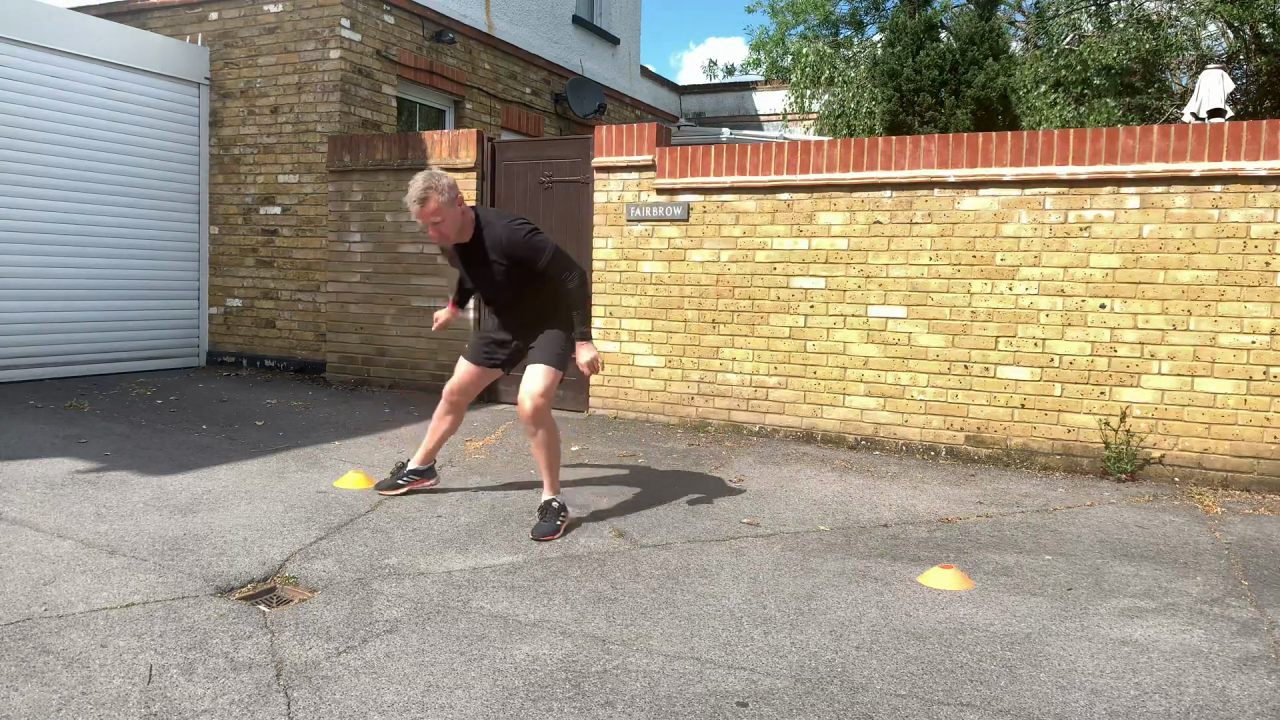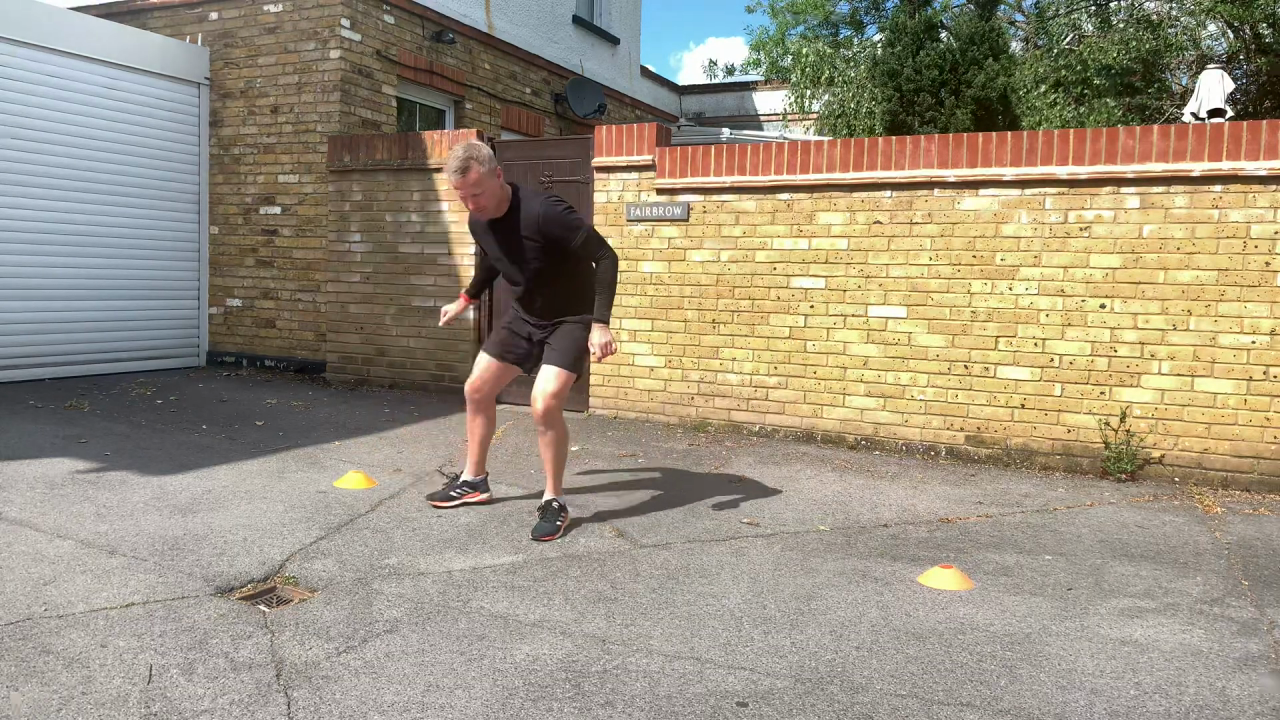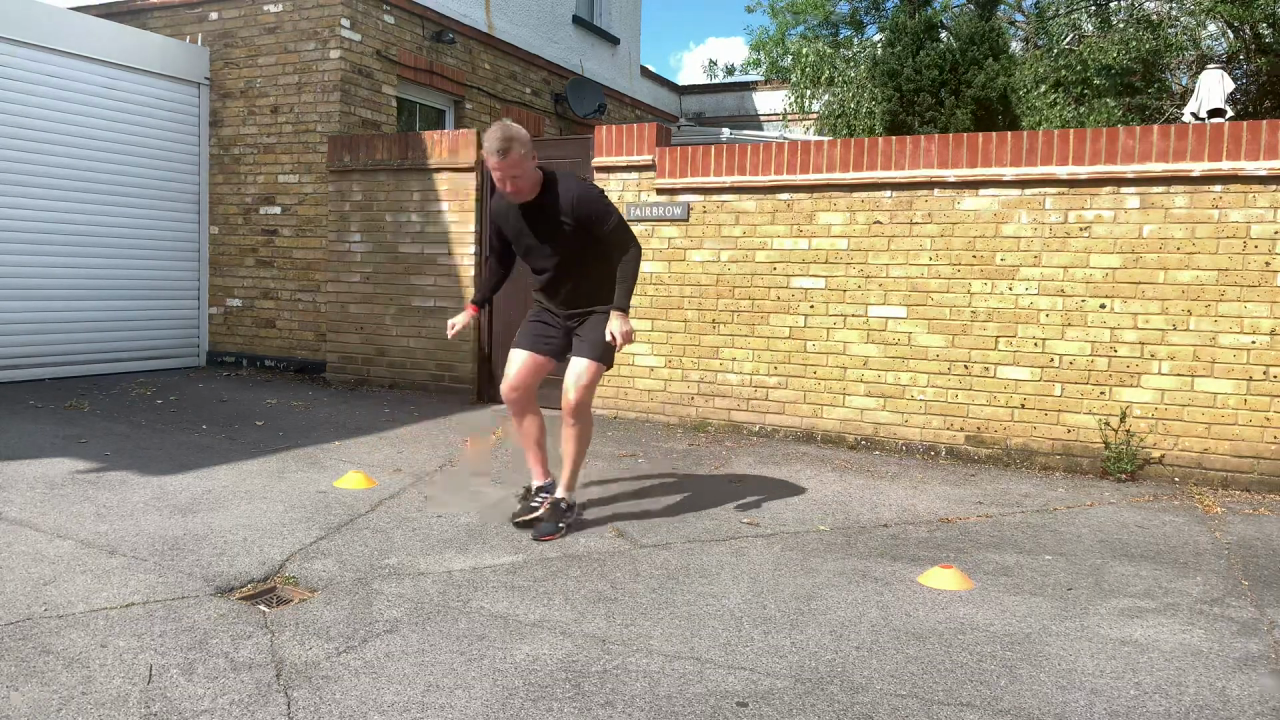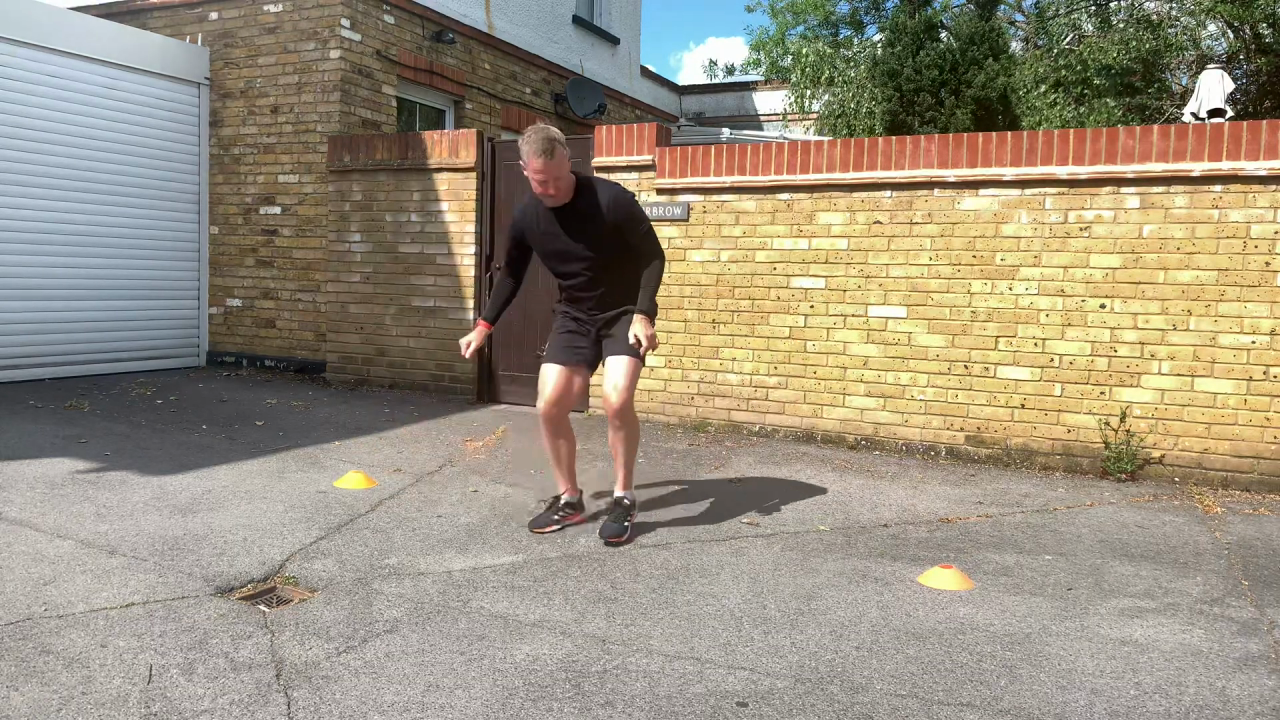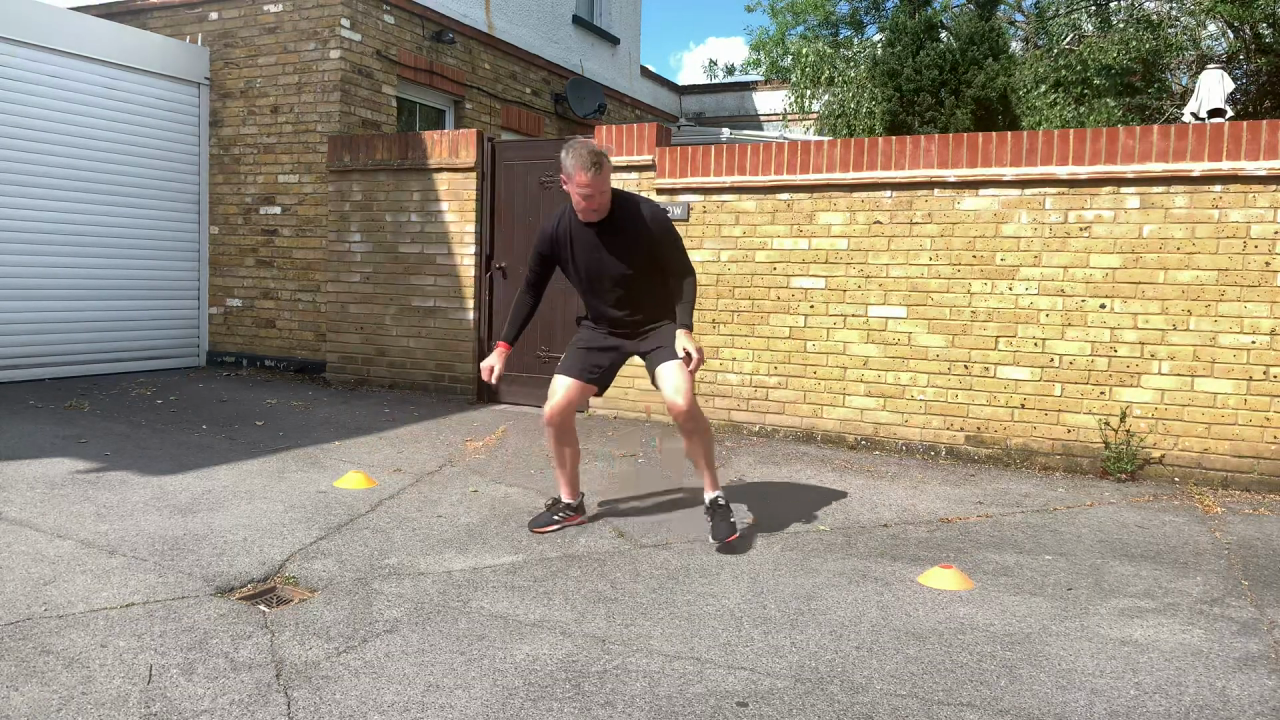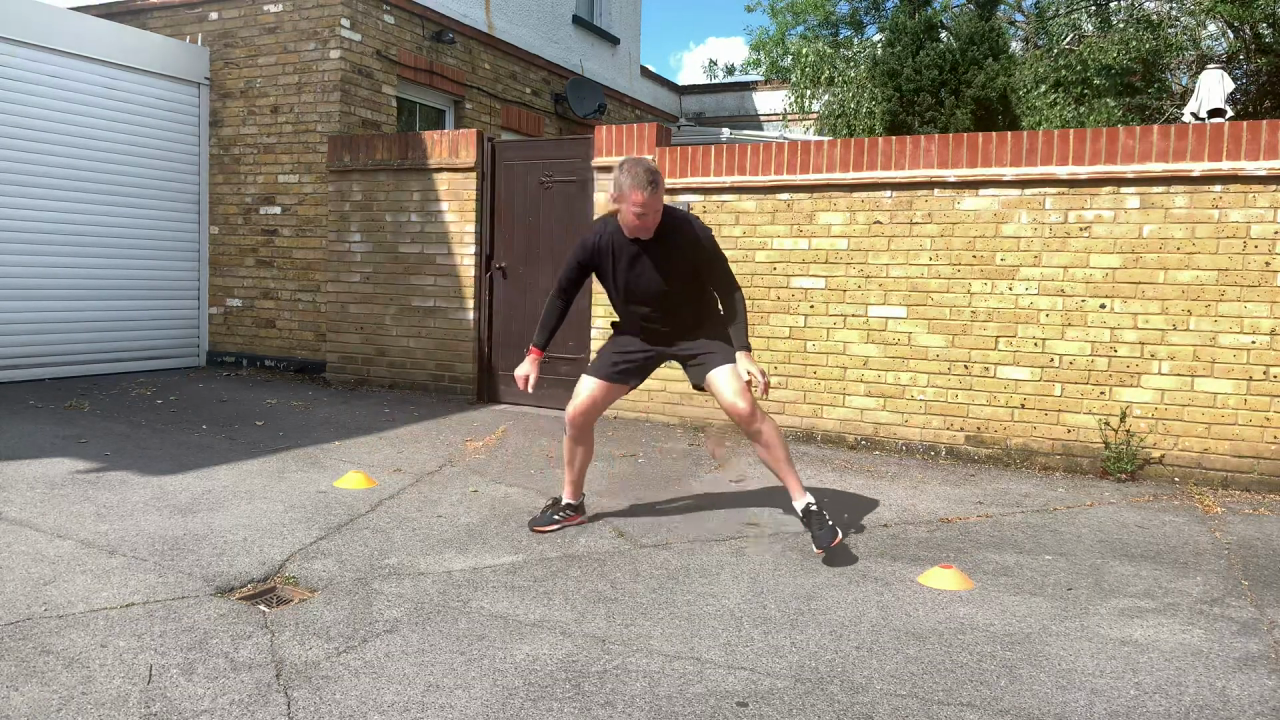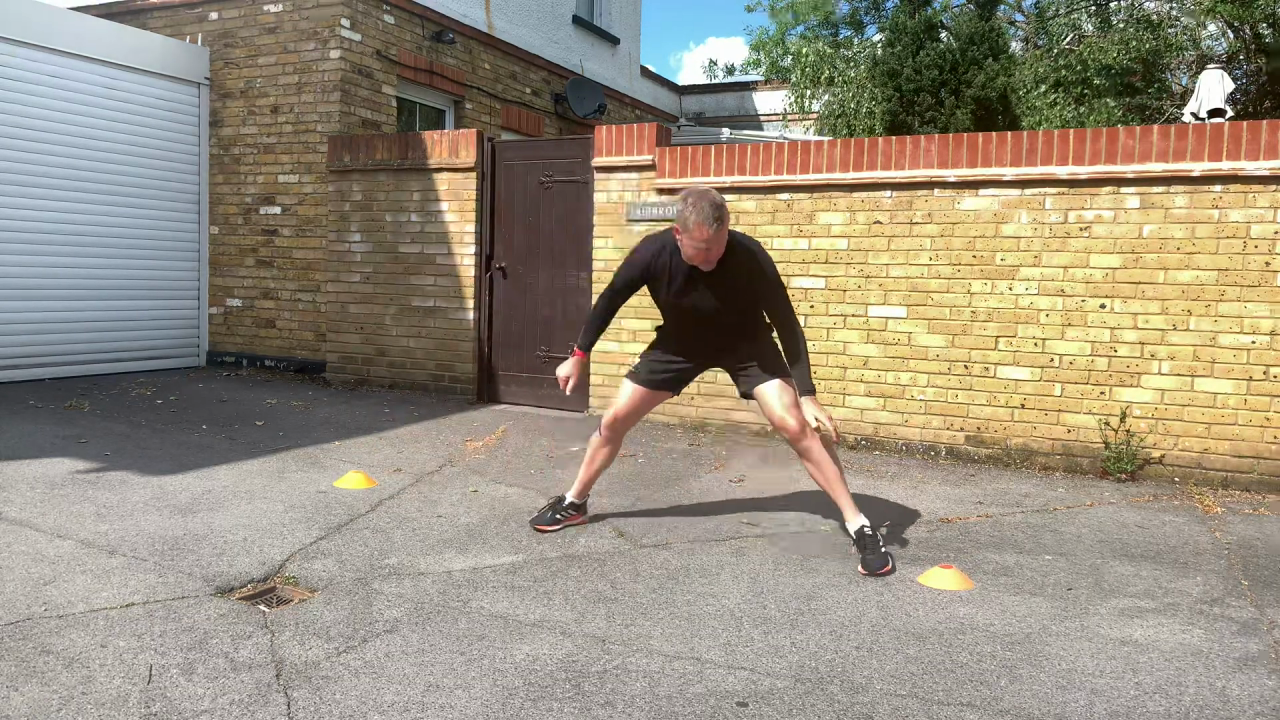
dt=0.1s
person 1, frame 1
left shoulder: (510, 234)
right shoulder: (449, 242)
left elbow: (574, 276)
left wrist: (583, 340)
right wrist: (454, 307)
left hip: (550, 324)
right hip: (504, 323)
left knee: (531, 405)
right knee: (454, 393)
left ankle: (553, 502)
right ankle: (419, 468)
person 1, frame 2
left shoulder: (545, 212)
right shoulder: (479, 221)
left elbow: (604, 257)
left wrist: (600, 323)
right wrist: (465, 299)
left hip: (573, 316)
right hip: (526, 315)
left knee: (544, 404)
right knee: (476, 390)
left ankle: (554, 501)
right ankle: (473, 479)
person 1, frame 3
left shoulder: (579, 196)
right shoulder: (501, 210)
left elbow: (628, 248)
right elbow: (500, 261)
left wrist: (619, 311)
right wrist: (473, 308)
left hip: (598, 309)
right hip: (550, 307)
left knee: (574, 400)
right knee: (513, 390)
left ankle: (564, 497)
right ankle: (542, 486)
person 1, frame 4
left shoulder: (610, 200)
right shoulder: (527, 216)
left elbow: (653, 255)
right elbow: (511, 273)
left wrist: (643, 315)
right wrist: (483, 327)
left hip: (623, 313)
right hip: (575, 315)
left knee: (617, 402)
right knee: (549, 407)
left ankle: (623, 498)
right ankle: (568, 499)
person 1, frame 5
left shoulder: (645, 216)
right shoulder: (557, 229)
left elbow: (682, 274)
right elbow: (531, 290)
left wrist: (684, 329)
right wrist: (502, 348)
left hip: (655, 323)
right hip: (600, 327)
left knee: (681, 404)
right knee: (556, 414)
left ankle: (714, 497)
right ankle: (570, 501)
person 1, frame 6
left shoulder: (690, 233)
right shoulder: (597, 240)
left elbow: (729, 292)
right elbow: (561, 295)
left wrist: (743, 354)
right wrist: (534, 355)
left hip: (700, 331)
right hip: (634, 334)
left knee: (744, 410)
right knee: (577, 414)
left ankle: (804, 505)
right ankle: (570, 503)
person 1, frame 7
left shoulder: (748, 255)
right shoulder: (652, 255)
left elbow: (786, 325)
right elbow: (609, 301)
left wrist: (805, 395)
right wrist: (577, 357)
left hip: (746, 343)
right hip: (679, 344)
left knee: (794, 427)
right knee: (615, 419)
left ankle: (857, 526)
right ankle: (573, 502)
